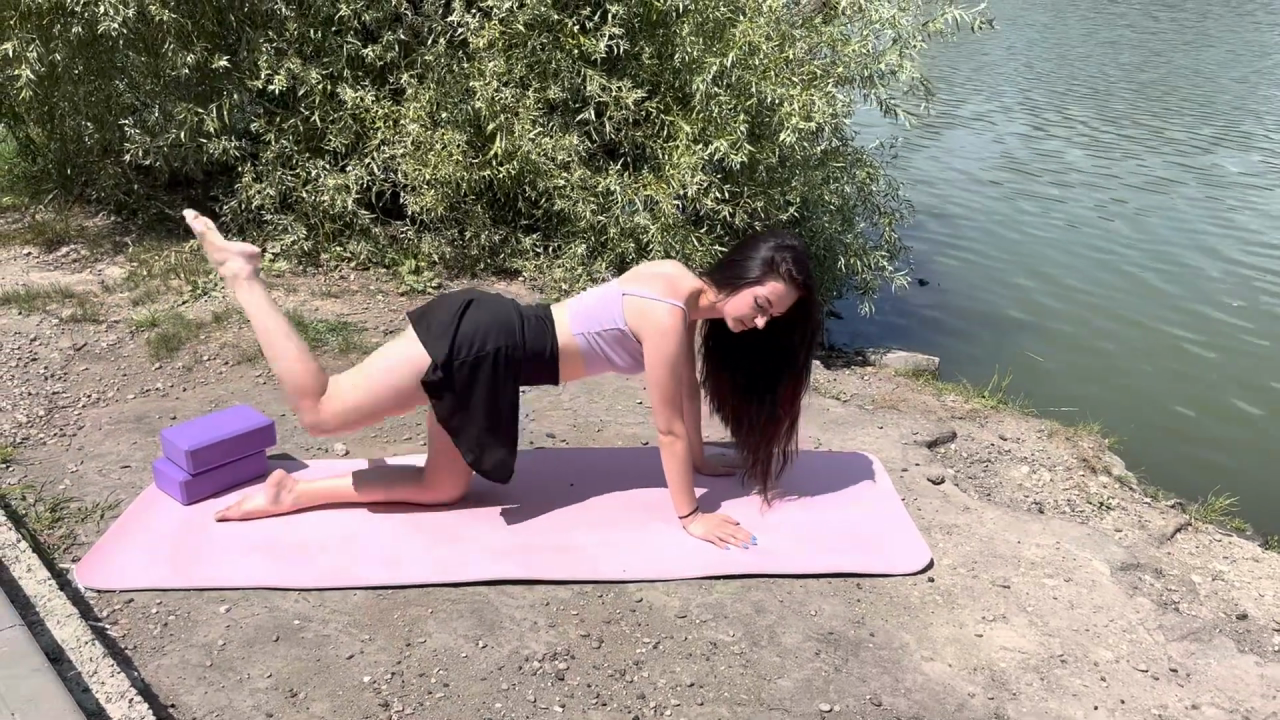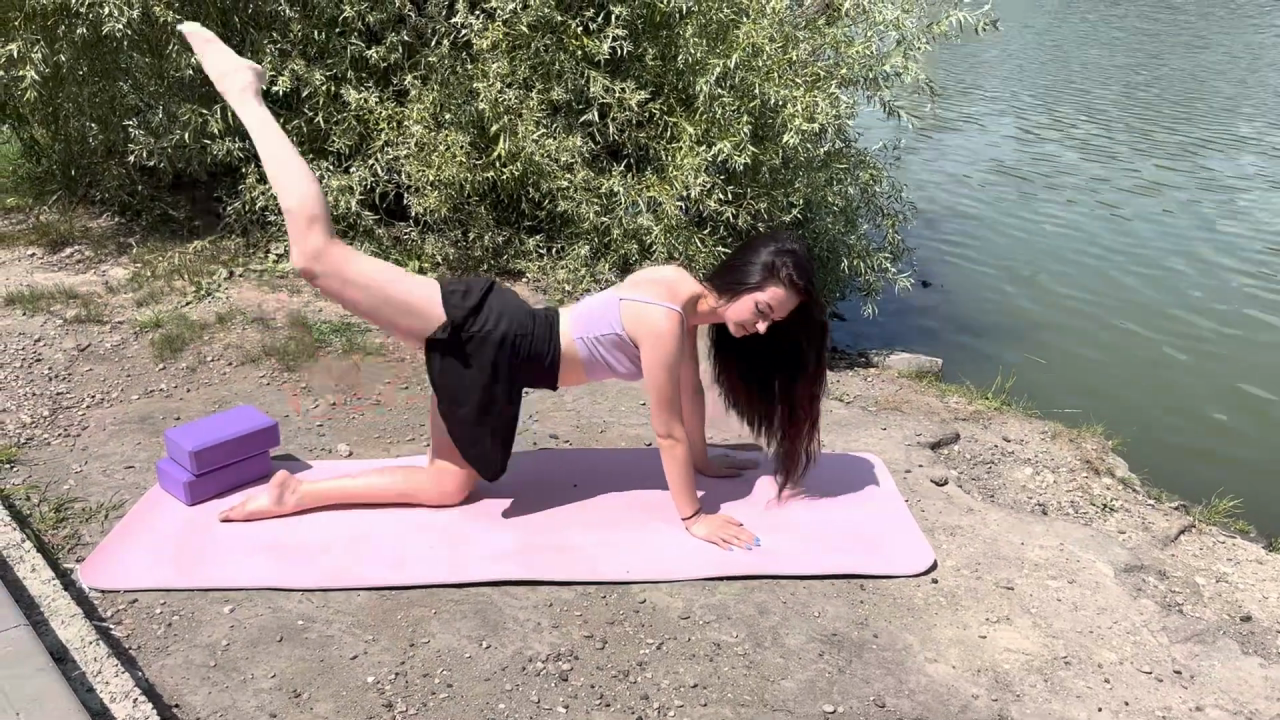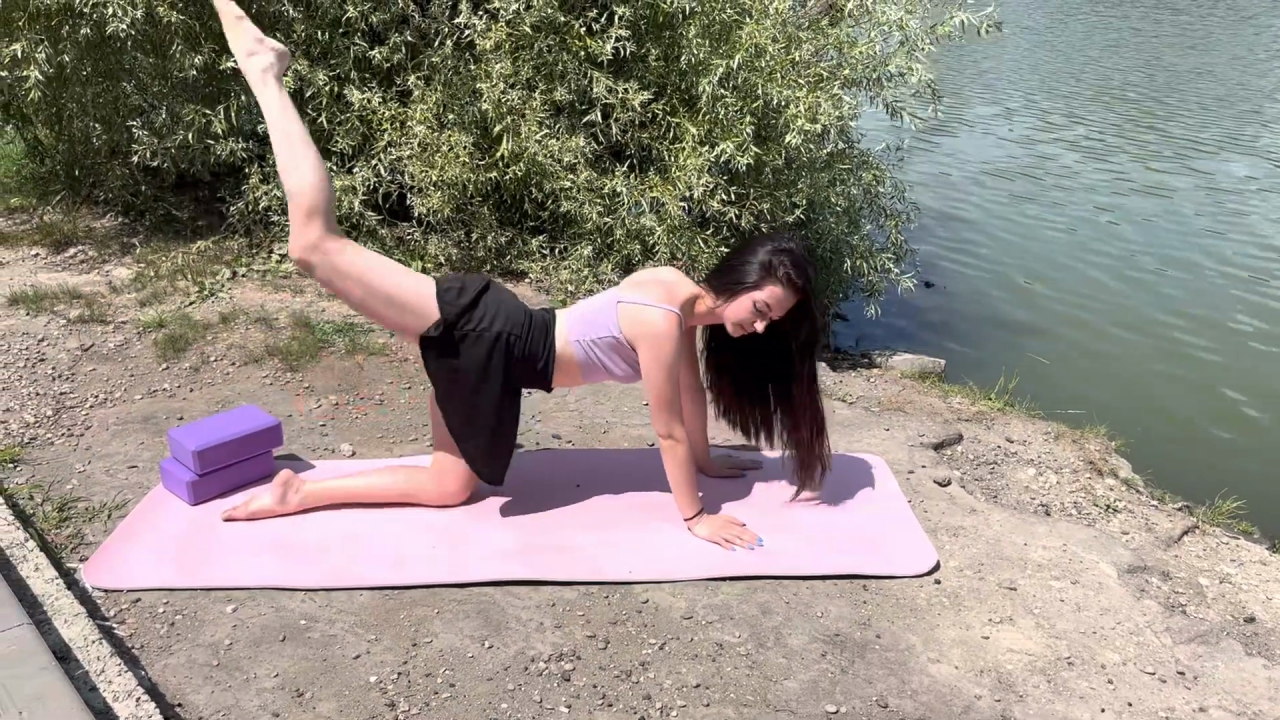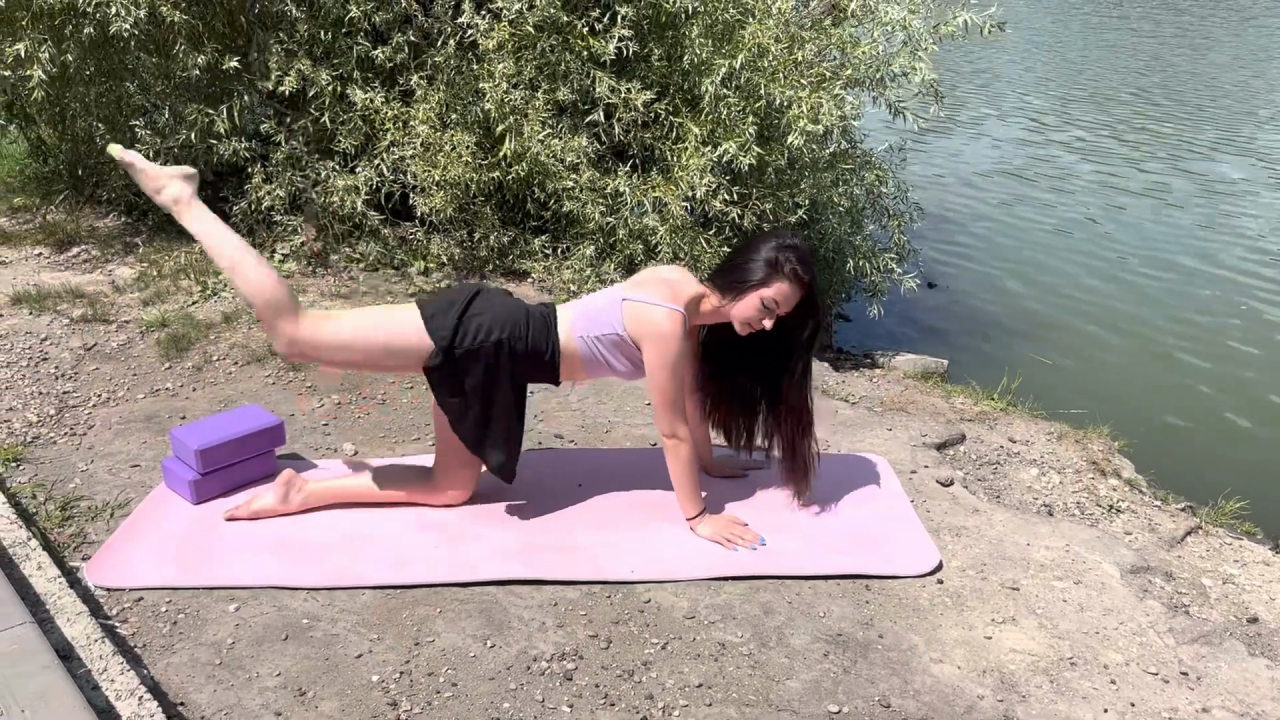
dt=0.2s
person 1, frame 1
left shoulder: (679, 280)
right shoulder: (669, 313)
left elbow: (682, 401)
right elbow: (670, 427)
left wrist: (696, 465)
right wrist: (689, 513)
left hip: (496, 331)
right hip: (481, 341)
left knee: (442, 484)
right knee: (318, 412)
left ankle: (286, 492)
right ankle: (241, 272)
person 1, frame 2
left shoulder: (682, 289)
right shoulder: (666, 319)
left elbow: (685, 401)
right elbow: (669, 430)
left wrist: (702, 463)
right wrist: (690, 514)
left hip: (492, 355)
right hip: (483, 336)
left knee: (446, 487)
right knee: (315, 251)
left ankle: (293, 494)
right ankle: (243, 89)
person 1, frame 3
left shoulder: (691, 299)
right shoulder: (665, 321)
left elbow: (696, 397)
right elbow: (670, 433)
left wrist: (708, 459)
right wrist: (695, 515)
left hip: (489, 355)
right hip: (480, 330)
left knee: (452, 486)
right knee: (315, 244)
left ankle: (295, 495)
right ankle: (269, 82)
person 1, frame 4
left shoulder: (694, 293)
right shoulder: (670, 320)
left elbow: (691, 401)
right elbow: (673, 428)
left wrist: (716, 461)
right wrist: (696, 513)
left hip: (496, 334)
right hip: (480, 332)
left knee: (450, 488)
right knee: (291, 327)
left ankle: (299, 492)
right ankle: (182, 198)
